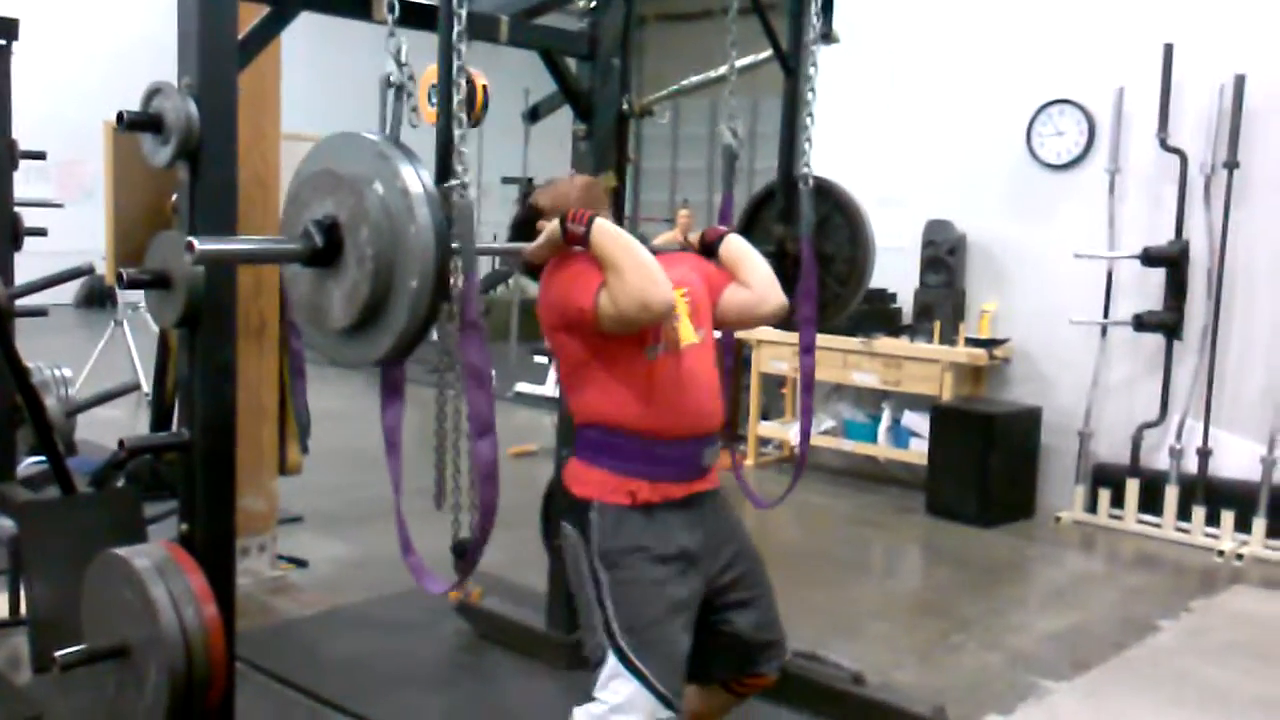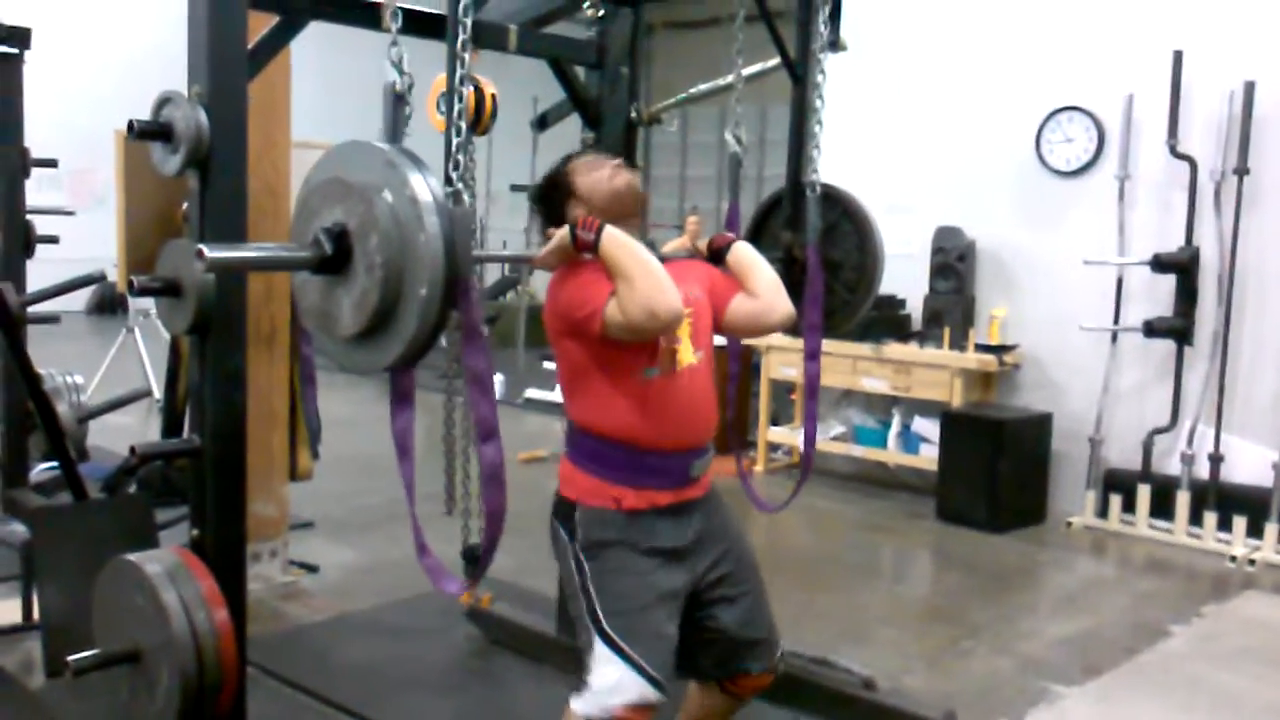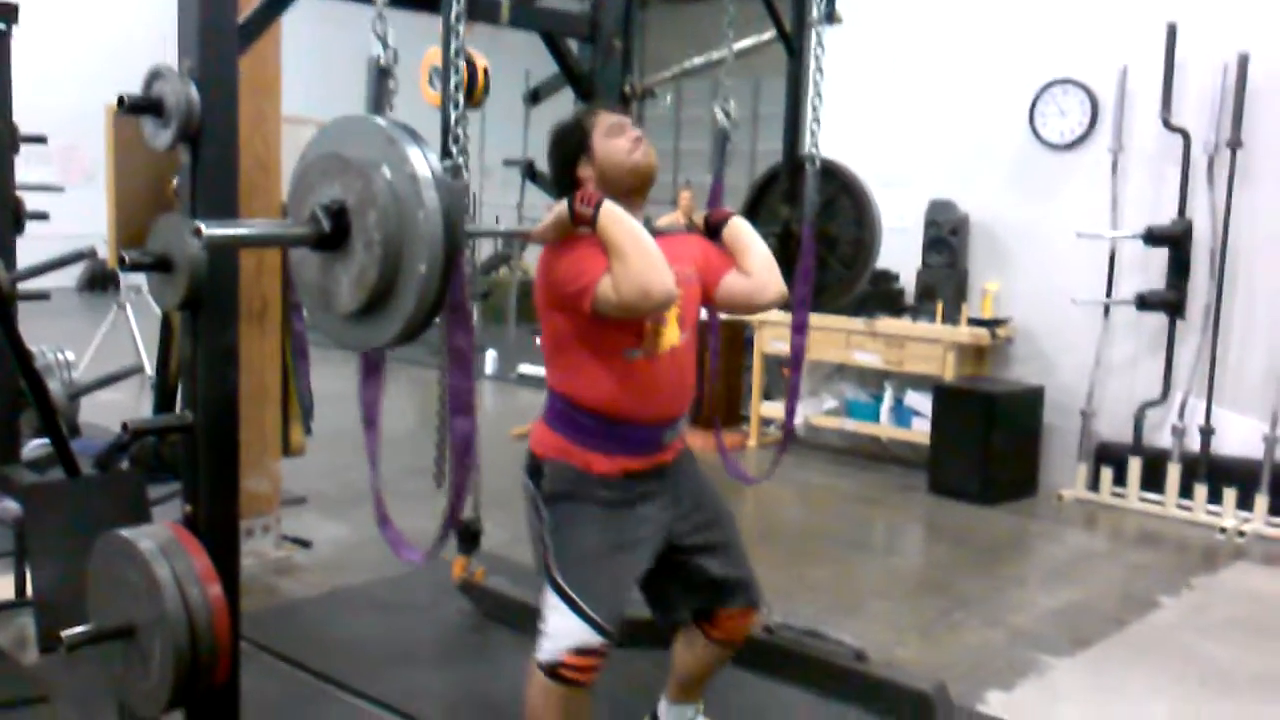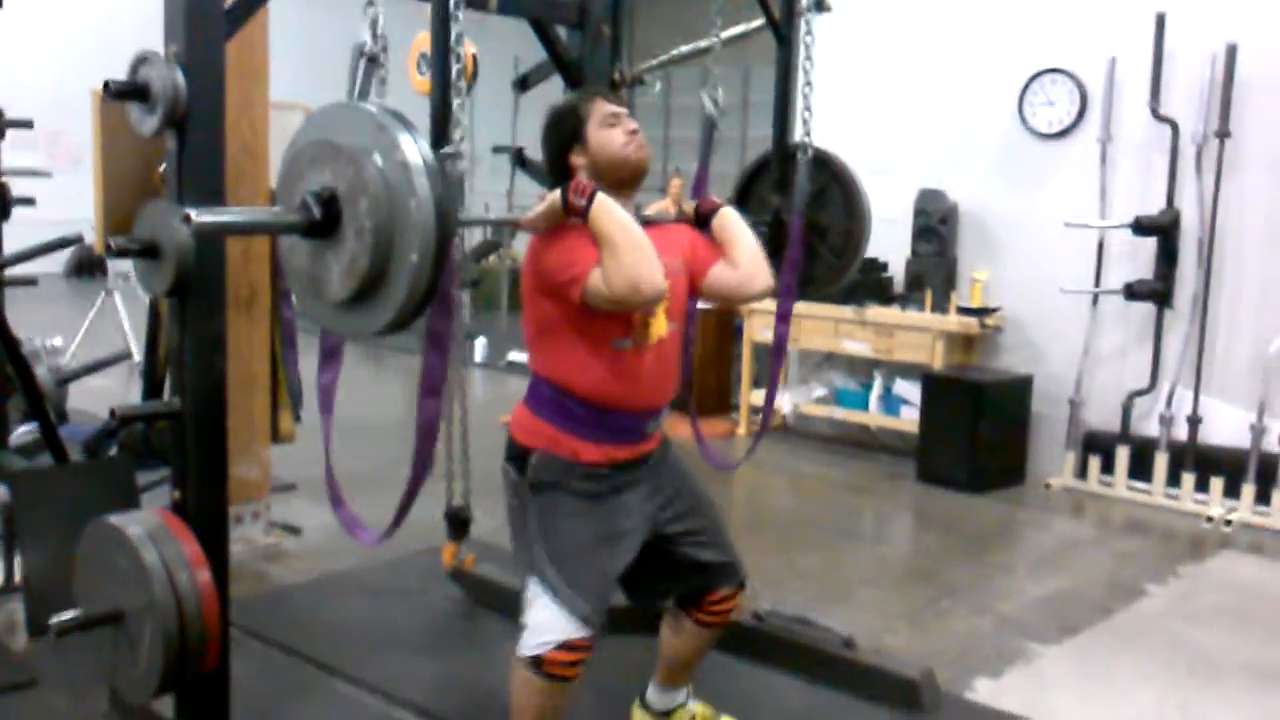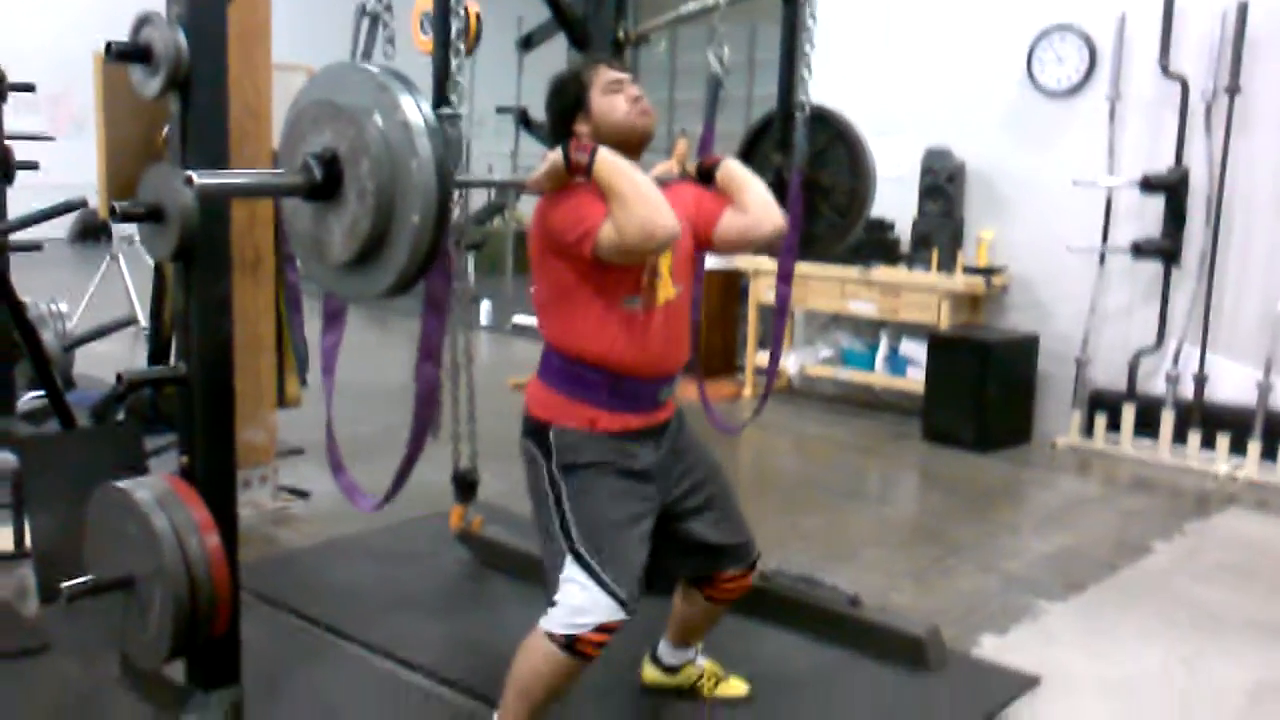
dt=0.2s
person 1, frame 1
left shoulder: (681, 267)
right shoulder: (571, 276)
left elbow: (768, 301)
right elbow: (652, 301)
left wrist: (715, 238)
right wrist: (586, 227)
left hip: (701, 498)
right hip: (620, 510)
left knee: (755, 656)
person 1, frame 2
left shoulder: (691, 276)
right shoulder: (579, 283)
left elbow: (775, 311)
right elbow: (659, 311)
left wrist: (725, 245)
right wrist: (596, 236)
left hip: (693, 504)
right hip: (608, 515)
left knee: (750, 661)
person 1, frame 3
left shoulder: (685, 248)
right shoulder: (574, 254)
left elbow: (766, 290)
right elbow: (651, 293)
left wrist: (723, 221)
right wrist: (595, 211)
left hip: (665, 465)
right hip: (580, 475)
left knee: (731, 604)
right knee: (577, 638)
person 1, frame 4
left shoulder: (672, 238)
right shoulder: (561, 243)
left elbow: (753, 282)
right elbow: (642, 287)
left wrist: (714, 210)
right wrist: (587, 201)
left hip: (644, 455)
right hip: (561, 462)
left knee: (717, 586)
right knee: (562, 632)
person 1, frame 5
left shoulder: (681, 197)
right shoulder: (569, 206)
left elbow: (766, 223)
right elbow: (652, 230)
left wrist: (717, 165)
right wrist: (588, 158)
left hip: (658, 425)
right hip: (579, 434)
left knee: (730, 562)
right knee: (591, 611)
left ankle: (672, 661)
